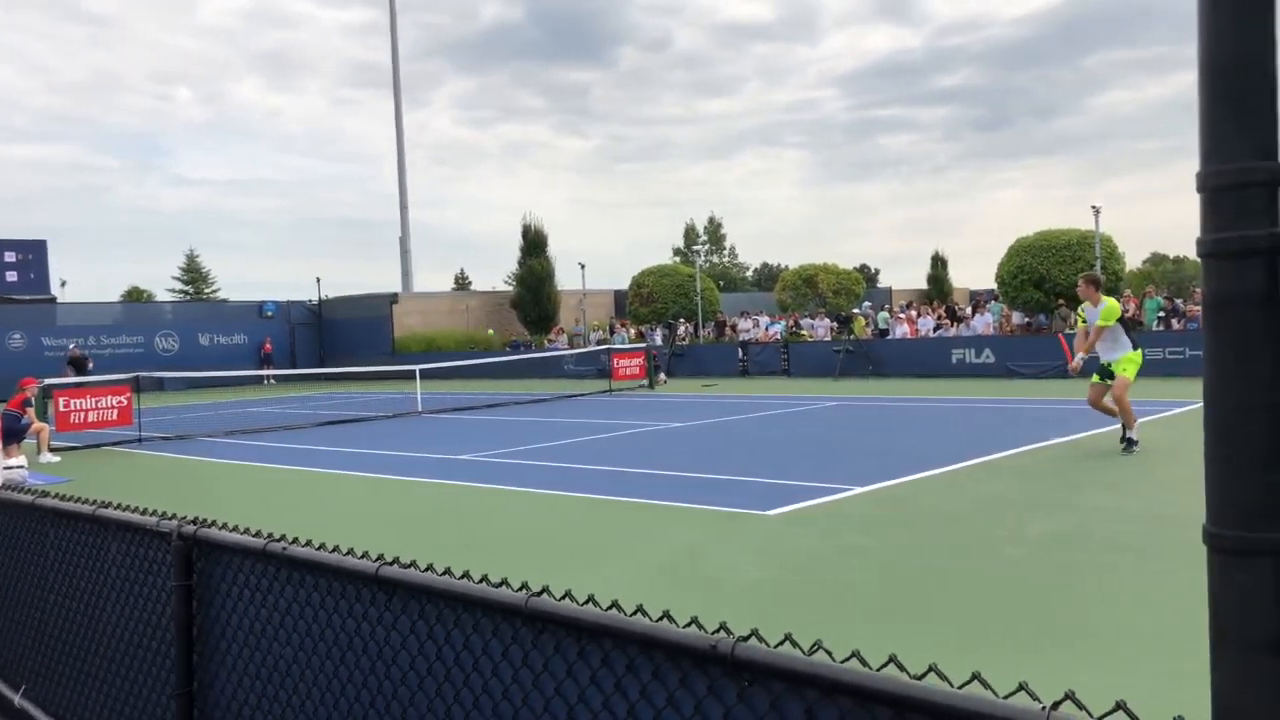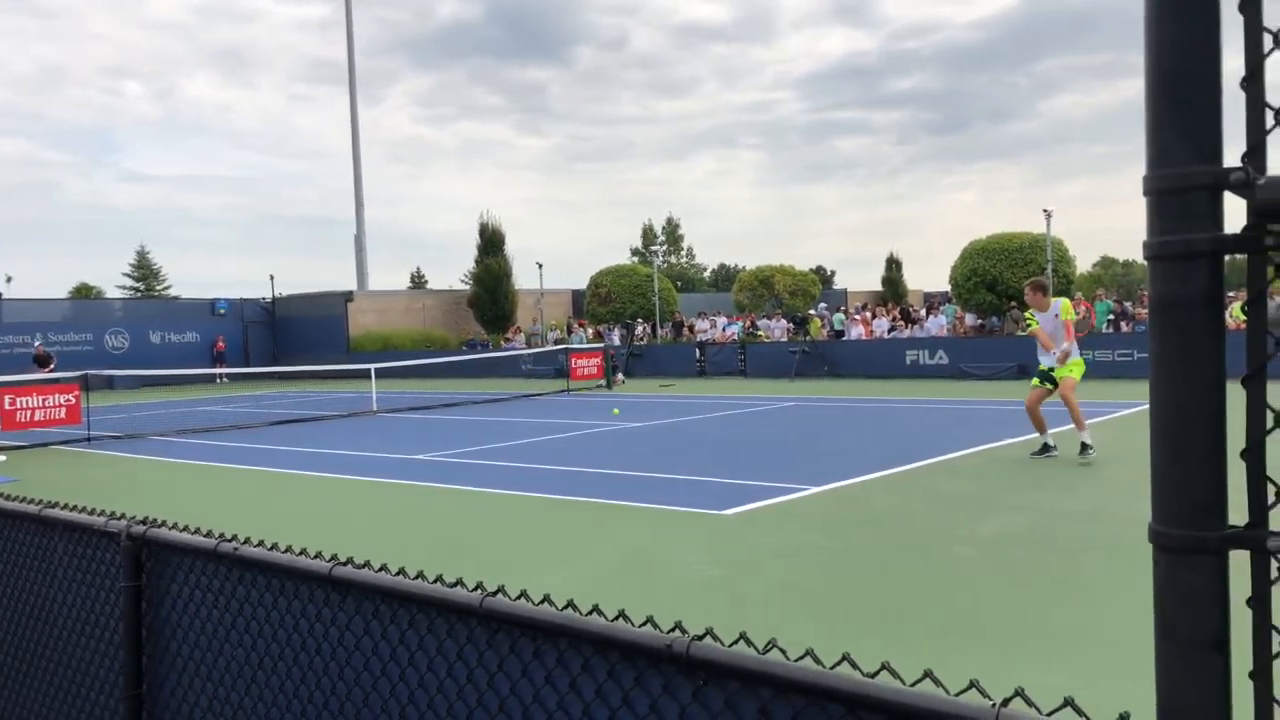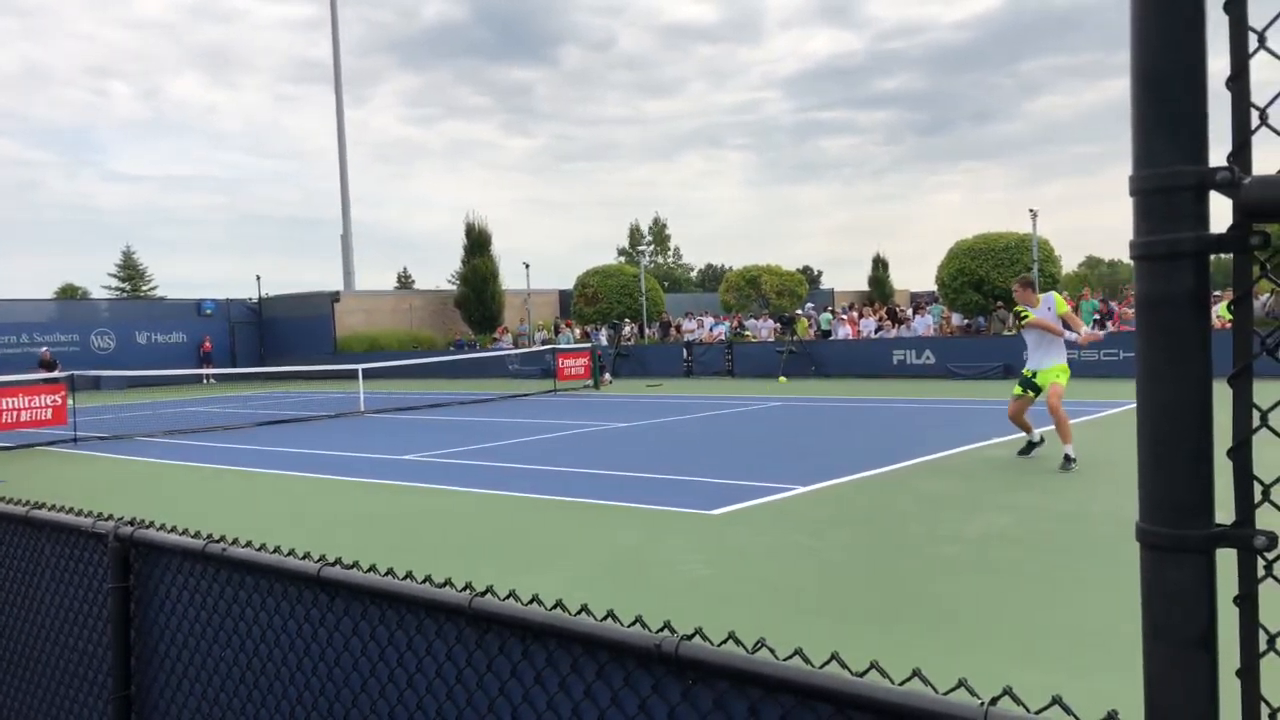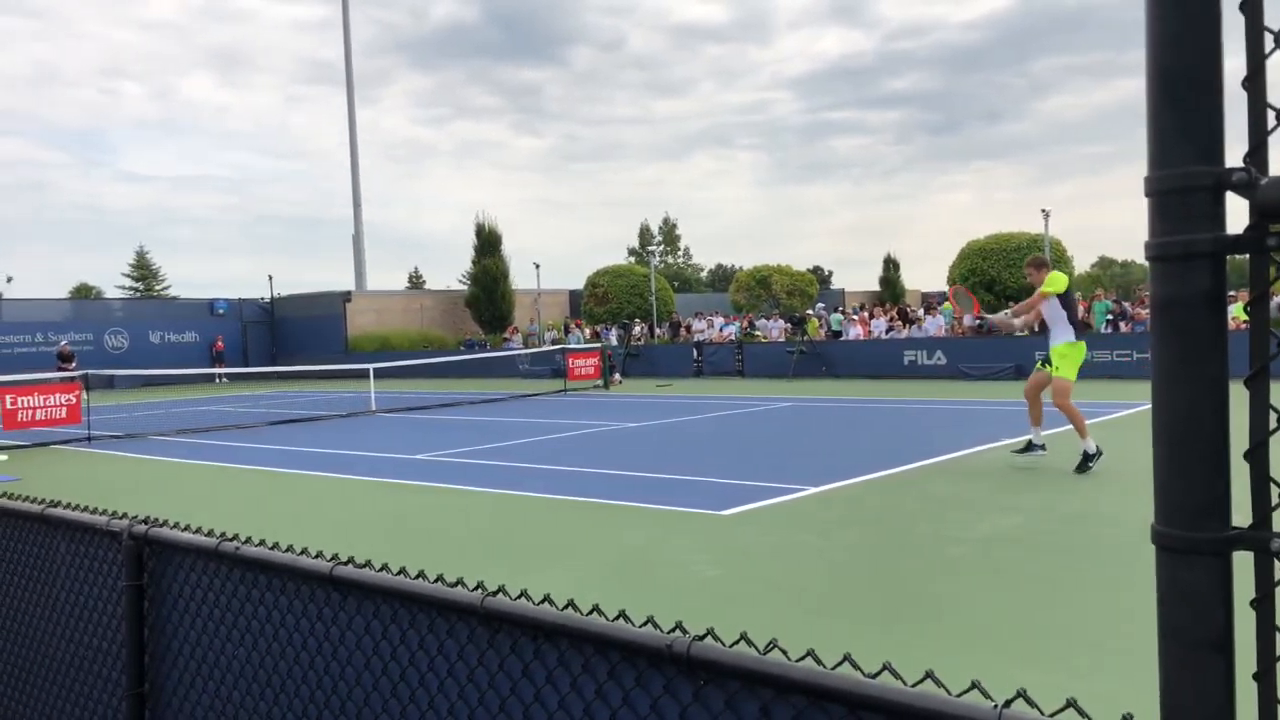
dt=0.2s
person 1, frame 1
left shoulder: (1110, 305)
right shoulder: (1083, 309)
left elbow: (1095, 336)
right elbow: (1080, 337)
left wrist: (1079, 358)
right wrist: (1076, 360)
left hip: (1128, 355)
right hip: (1107, 359)
left knee: (1118, 395)
right knee: (1094, 400)
left ankle: (1132, 436)
right ankle: (1127, 421)
person 1, frame 2
left shoulder: (1062, 304)
right shoulder: (1030, 316)
left elbow: (1069, 329)
right elbow: (1041, 337)
left wrist: (1066, 346)
right wrist: (1055, 354)
left hip: (1072, 362)
right hip: (1048, 366)
left knee: (1066, 393)
right knee: (1030, 405)
left ankle: (1086, 443)
right ankle: (1048, 445)
person 1, frame 3
left shoulder: (1052, 299)
right shoulder: (1019, 312)
left elbow: (1072, 319)
right elbow: (1046, 326)
left wrist: (1084, 331)
right wrist: (1071, 336)
left hip: (1057, 366)
right hip: (1033, 369)
left knee: (1053, 404)
right knee: (1013, 413)
right ankle: (1034, 439)
person 1, frame 4
left shoulder: (1058, 277)
right shoulder: (1047, 287)
left elbow: (1033, 303)
right elbow: (1032, 315)
left wrist: (1006, 316)
right wrist: (1014, 321)
left hip: (1070, 347)
right hip: (1056, 349)
left knee: (1061, 401)
right knee: (1031, 391)
